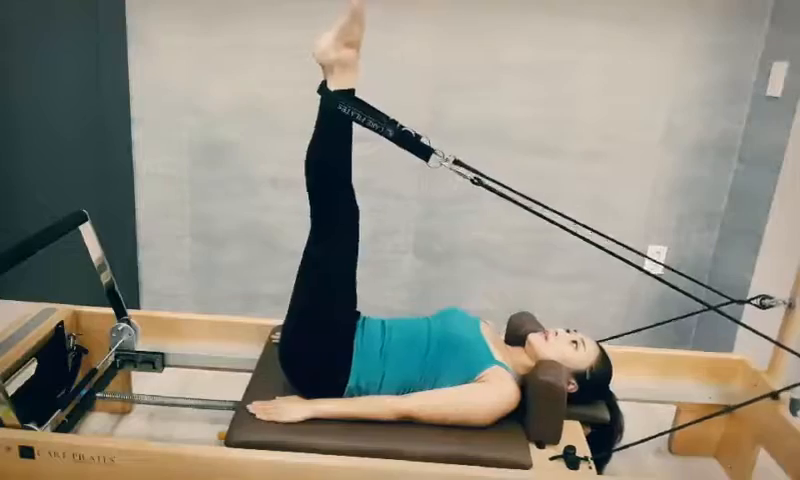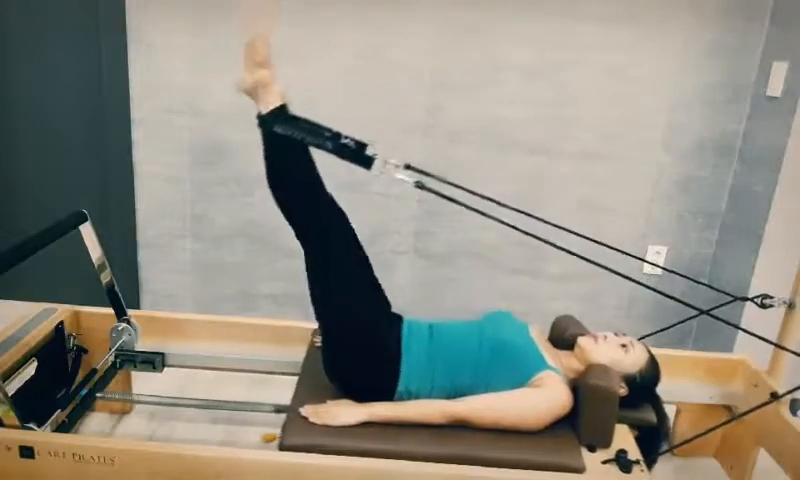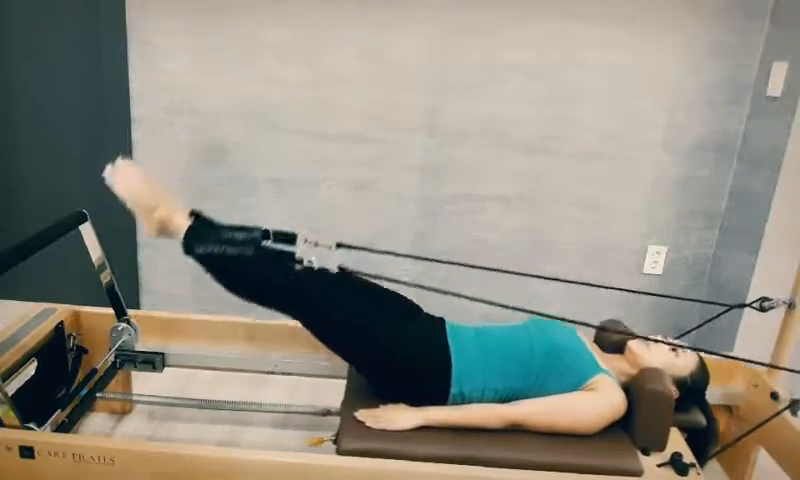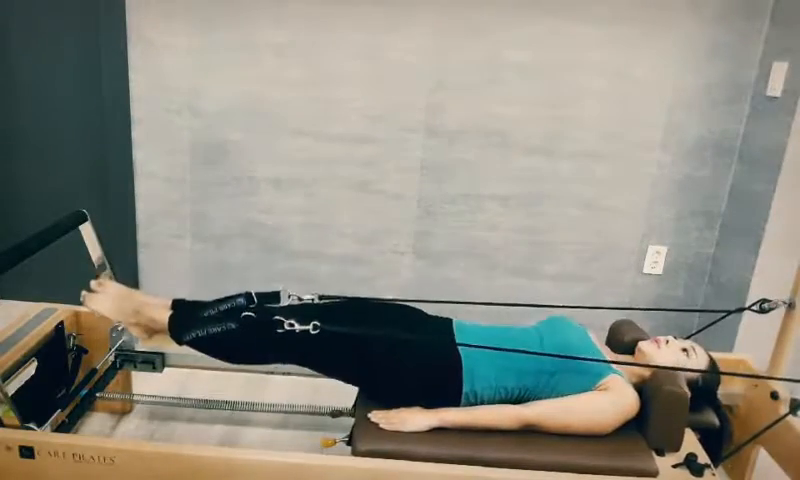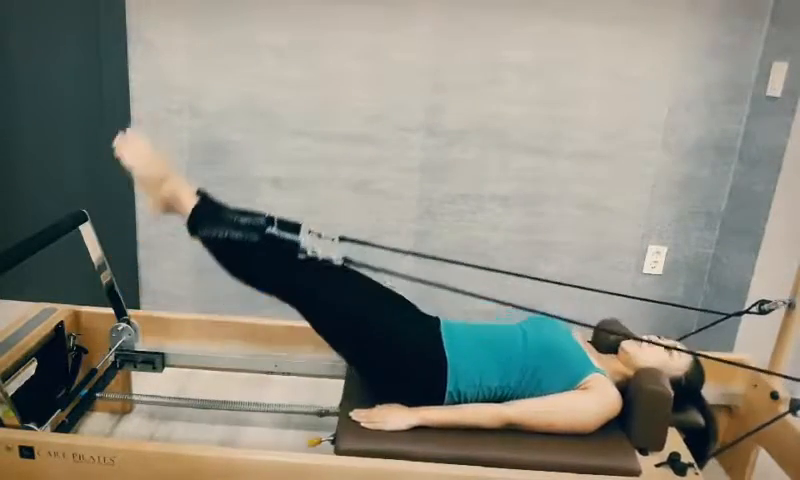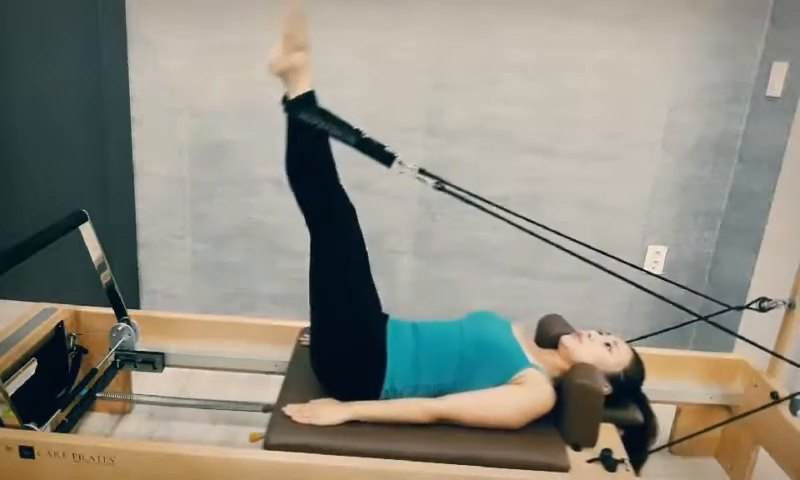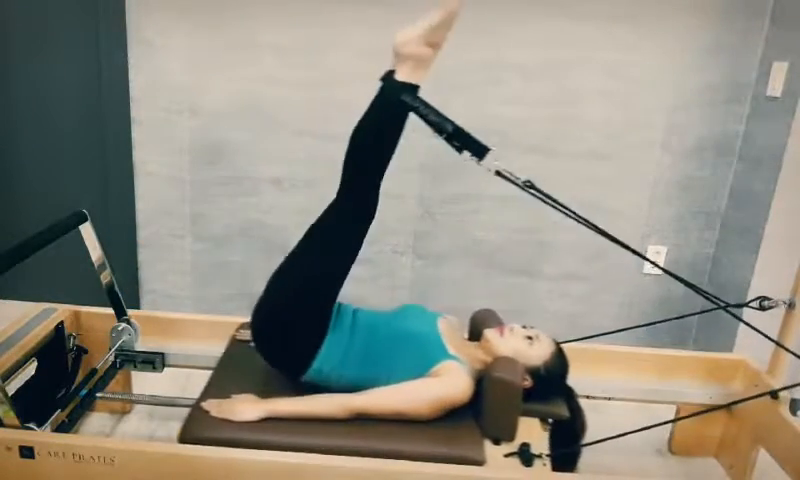
dt=0.7s
person 1, frame 1
left shoulder: (503, 393)
right shoulder: (492, 340)
left elbow: (404, 408)
left wrist: (310, 408)
left hip: (326, 365)
right hip: (346, 339)
left knee: (333, 223)
person 1, frame 2
left shoulder: (555, 397)
right shoulder: (543, 344)
left elbow: (457, 410)
left wrist: (365, 411)
left hip: (379, 371)
right hip: (401, 339)
left knee: (324, 227)
right knee: (326, 224)
left ankle: (271, 103)
person 1, frame 3
left shoulder: (608, 401)
right shoulder: (588, 350)
left elbow: (509, 414)
left wrist: (417, 416)
left hip: (431, 376)
right hip: (437, 337)
left knee: (303, 290)
right knee: (307, 275)
left ankle: (177, 223)
right ankle: (179, 220)
person 1, frame 4
left shoulder: (620, 402)
right shoulder: (594, 347)
left elbow: (522, 415)
left wrist: (429, 416)
left hip: (445, 375)
right hip: (442, 336)
left knee: (292, 337)
right knee: (287, 311)
left ankle: (160, 318)
right ankle: (161, 310)
person 1, frame 5
left shoulder: (603, 401)
right shoulder: (581, 351)
left elbow: (505, 414)
left wrist: (413, 415)
left hip: (428, 374)
right hip: (434, 334)
left knee: (303, 278)
right knee: (306, 262)
left ankle: (185, 203)
right ankle: (184, 198)
person 1, frame 6
left shoulder: (537, 395)
right shoulder: (519, 342)
left elbow: (439, 410)
left wrist: (346, 411)
left hip: (359, 371)
right hip: (377, 340)
left knee: (333, 221)
right knee: (332, 214)
person 1, frame 7
left shoulder: (457, 385)
right shoulder: (449, 329)
left elbow: (355, 406)
left wrist: (264, 408)
left hip: (294, 342)
right hip: (304, 327)
